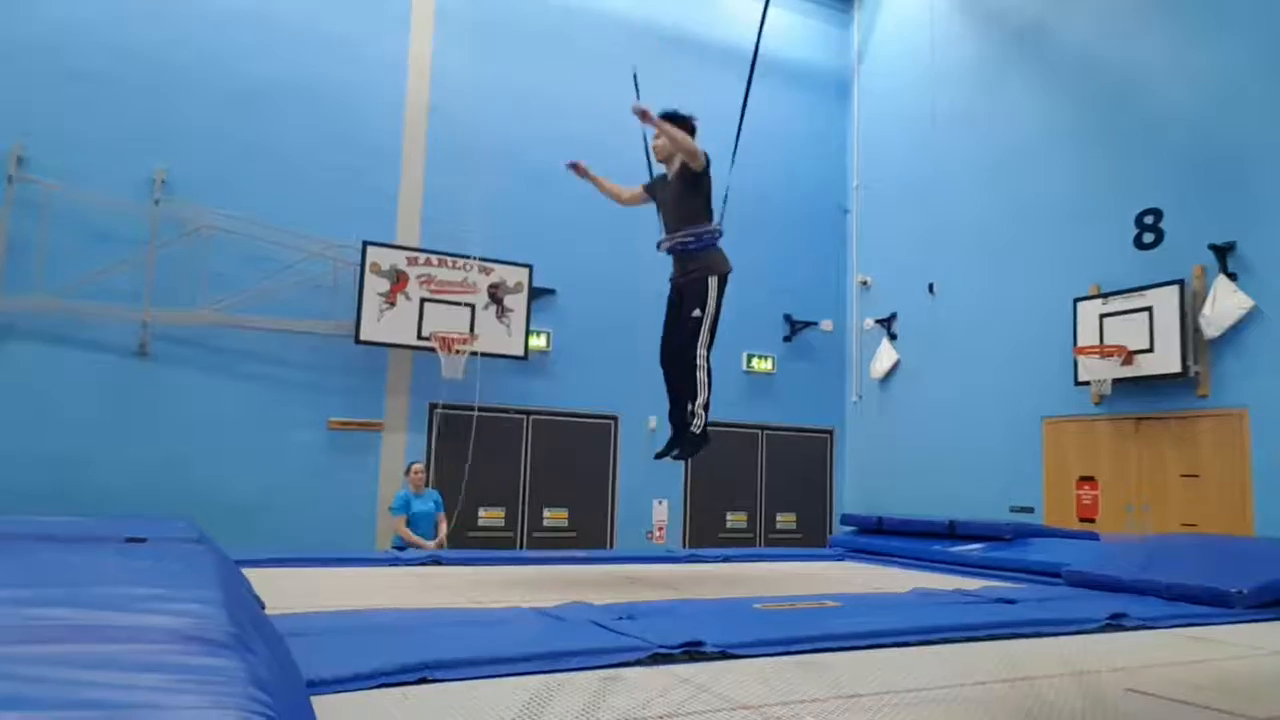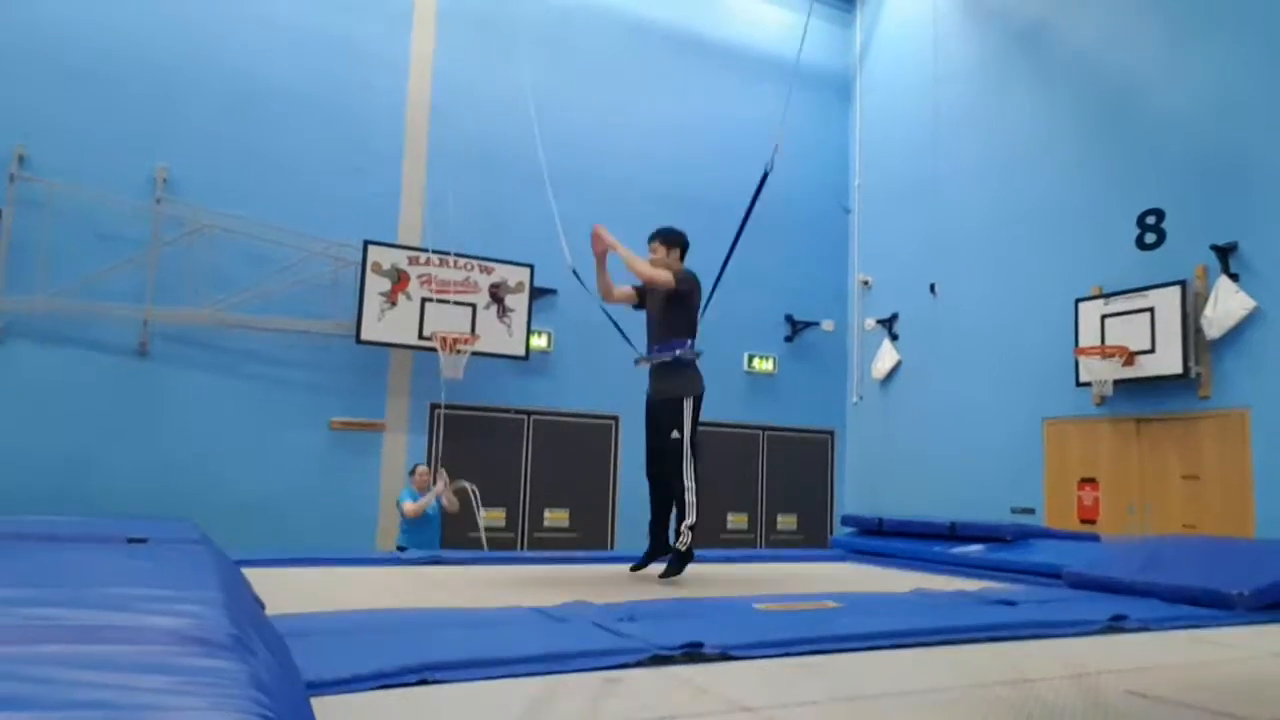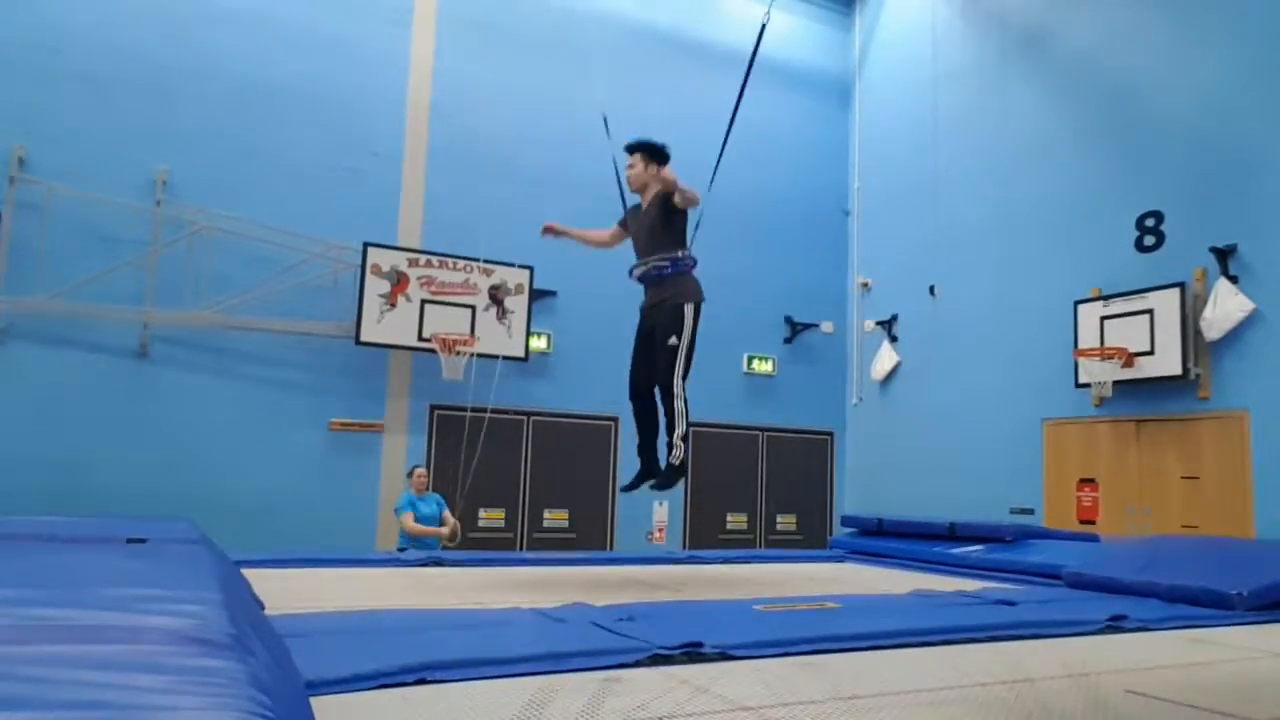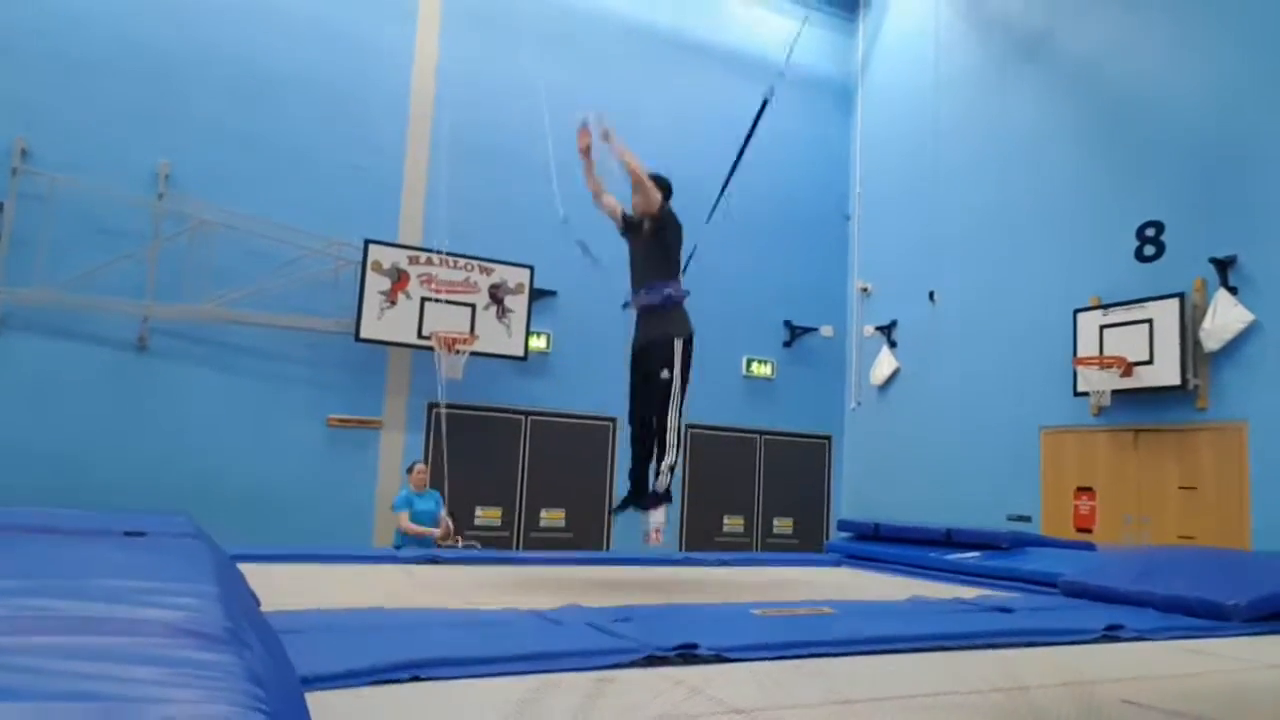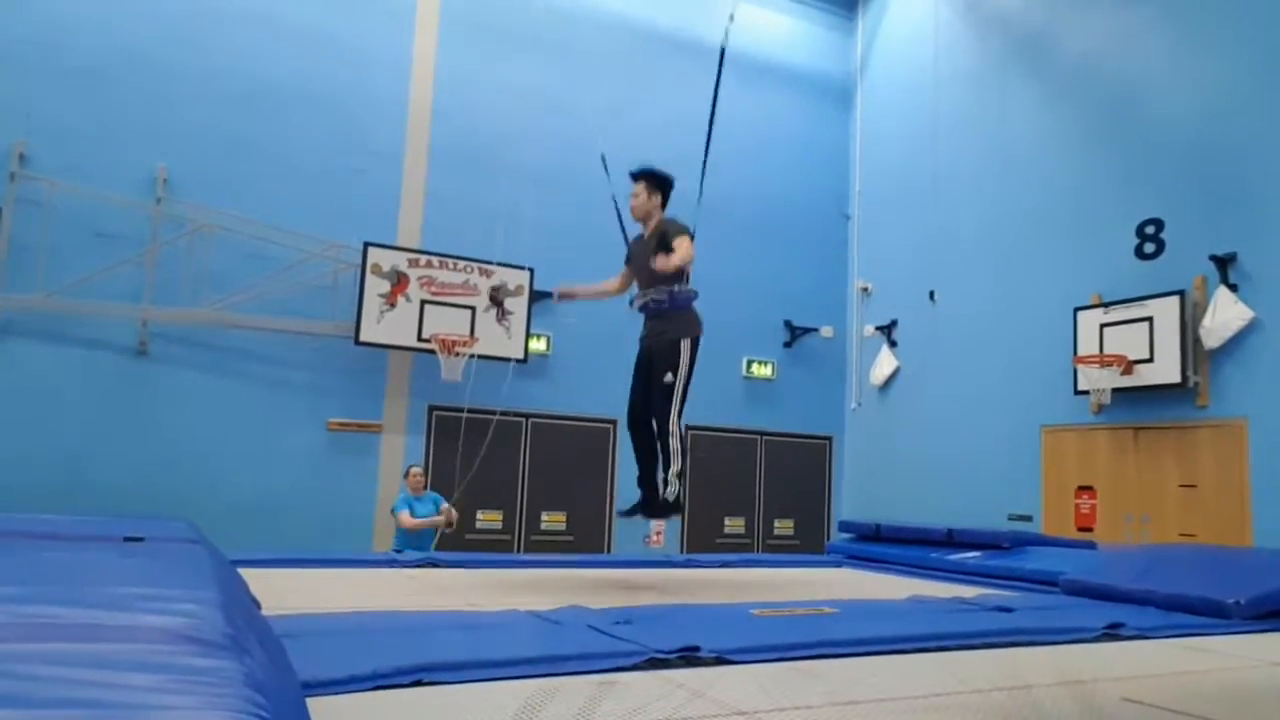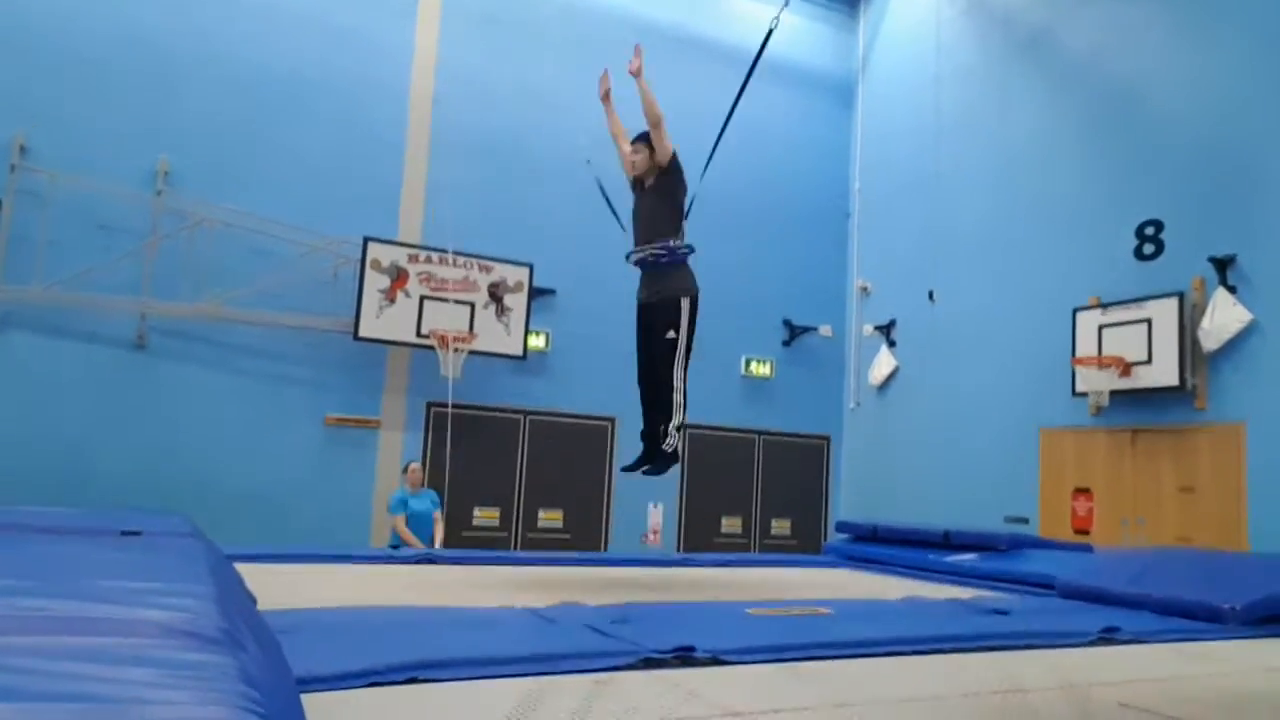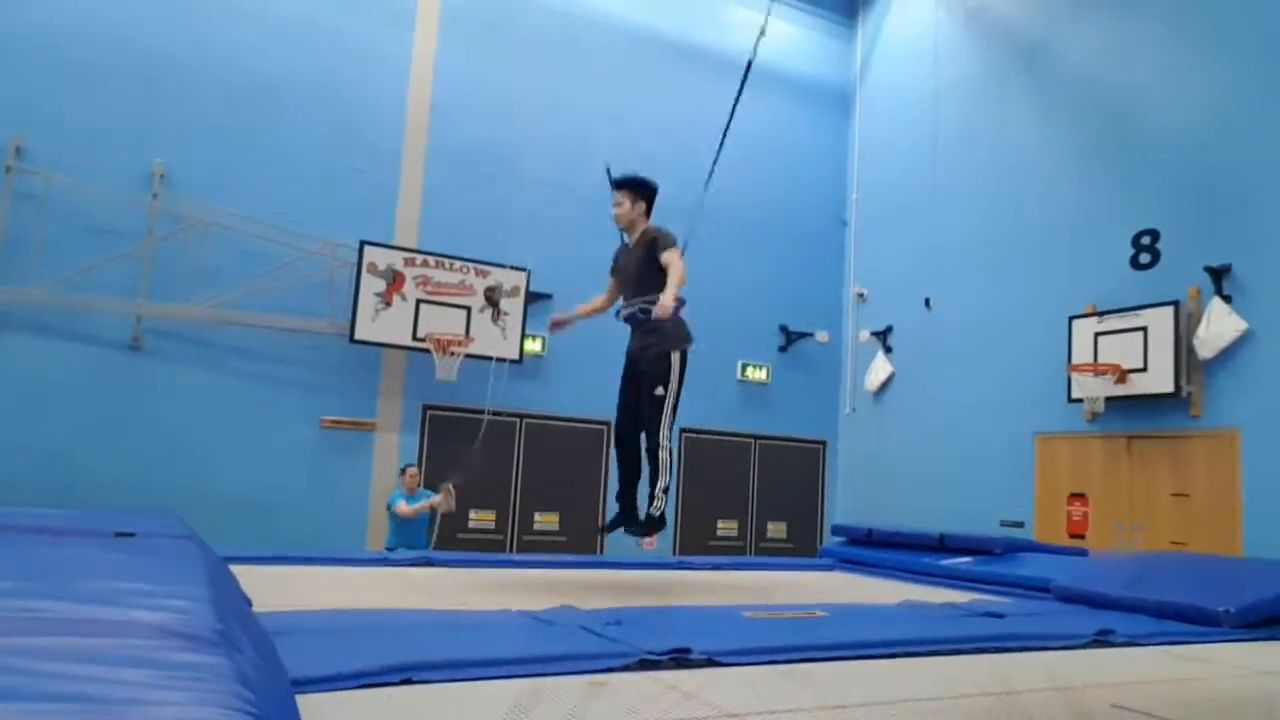
dt=0.7s
person 1, frame 1
left shoulder: (694, 165)
right shoulder: (661, 182)
left elbow: (691, 149)
right elbow: (626, 197)
left wrist: (653, 120)
right wrist: (591, 177)
left hip: (706, 271)
right hip: (682, 274)
left knee: (694, 354)
right knee: (670, 357)
left ankle: (696, 430)
right ankle: (680, 432)
person 1, frame 2
left shoulder: (686, 282)
right shoulder: (651, 290)
left elbow: (649, 273)
right elbow: (608, 293)
left wrist: (616, 244)
right wrist: (601, 259)
left hip: (681, 388)
right hip: (658, 388)
left knee: (681, 473)
right knee: (656, 473)
left ankle: (683, 546)
right ankle: (658, 544)
person 1, frame 3
left shoulder: (667, 196)
right shoulder: (634, 213)
left elbow: (691, 200)
right elbow: (607, 238)
left wrist: (675, 185)
right wrist: (566, 232)
left hip: (679, 299)
right hip: (652, 303)
left knee: (670, 384)
right knee: (638, 388)
left ankle: (674, 461)
right ankle: (649, 464)
person 1, frame 4
left shoulder: (667, 224)
right shoulder: (635, 229)
left elbow: (642, 182)
right elbow: (601, 198)
left wrist: (614, 143)
right wrist: (587, 156)
left hip: (670, 331)
right hip: (644, 331)
left knee: (666, 413)
right knee: (639, 417)
left ankle: (662, 487)
right ankle: (638, 489)
person 1, frame 5
left shoulder: (670, 228)
right shoulder: (638, 241)
left elbow: (688, 252)
right elbow: (619, 283)
left wrist: (671, 262)
right wrist: (578, 292)
left hip: (677, 330)
right hip: (652, 333)
left knee: (666, 415)
right knee: (636, 415)
left ankle: (672, 495)
right ankle: (649, 493)
person 1, frame 6
left shoulder: (671, 180)
right shoulder: (640, 187)
left elbow: (658, 123)
right elbow: (620, 142)
left wrist: (639, 77)
right wrist: (606, 101)
left hip: (675, 289)
right hip: (649, 289)
left knee: (670, 370)
right knee: (648, 373)
left ankle: (670, 445)
right ankle: (651, 446)
person 1, frame 7
left shoulder: (657, 238)
right shoulder: (623, 252)
left elbow: (677, 267)
right elbow: (607, 297)
left wrist: (670, 292)
right wrist: (570, 317)
left hip: (665, 343)
right hip: (640, 344)
left knee: (657, 429)
right knee: (625, 430)
left ankle: (656, 512)
right ankle: (627, 508)
